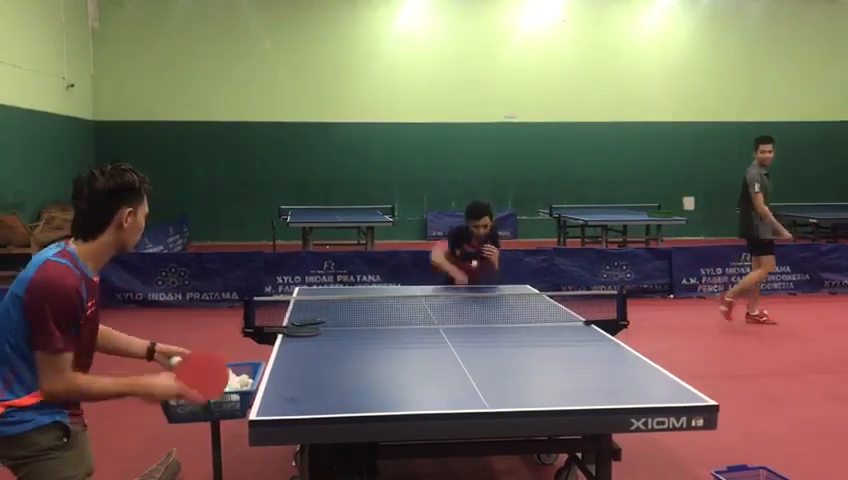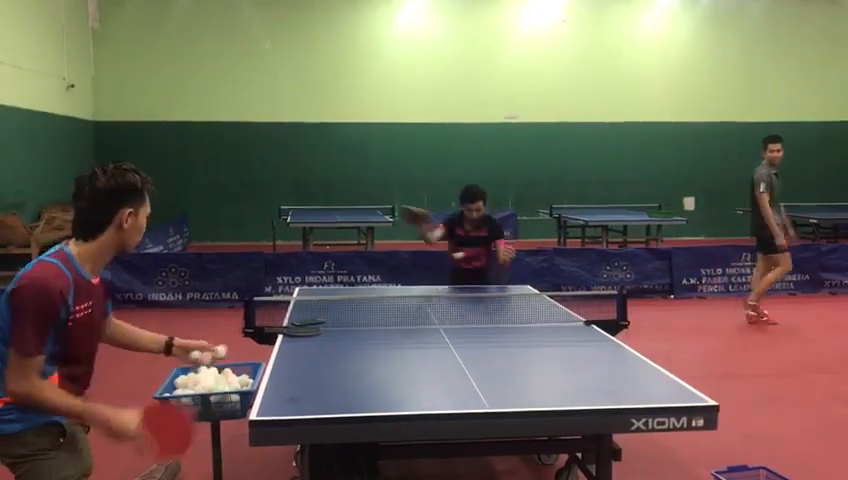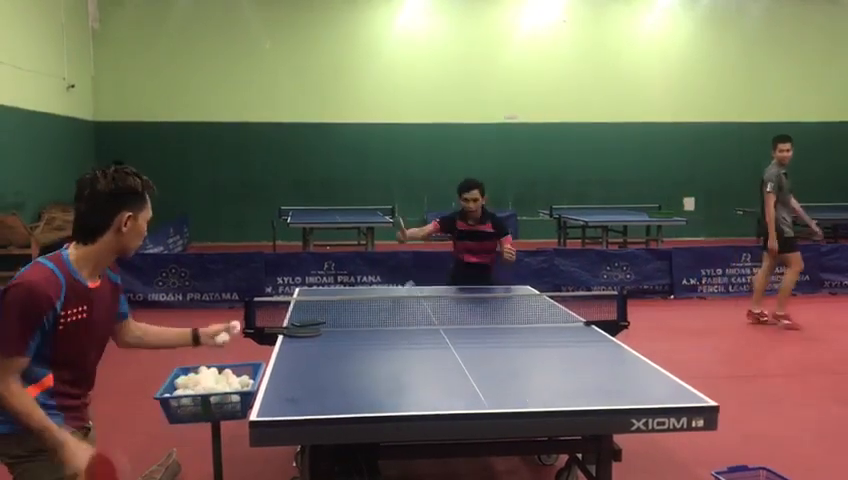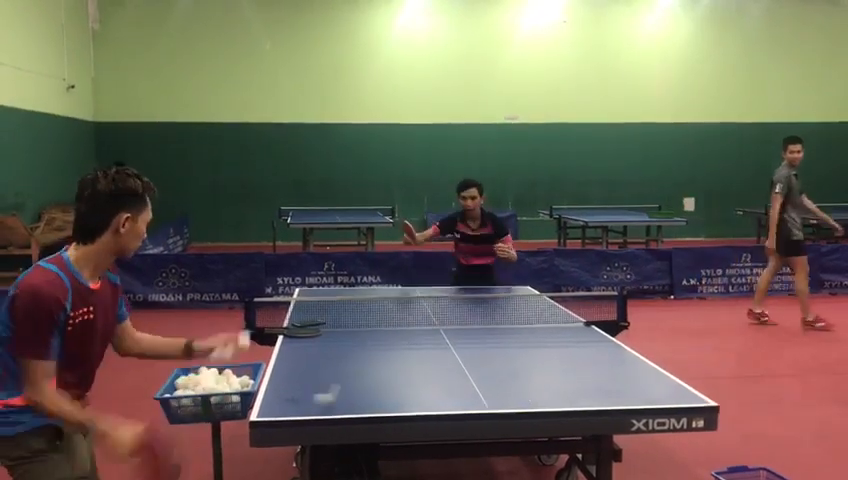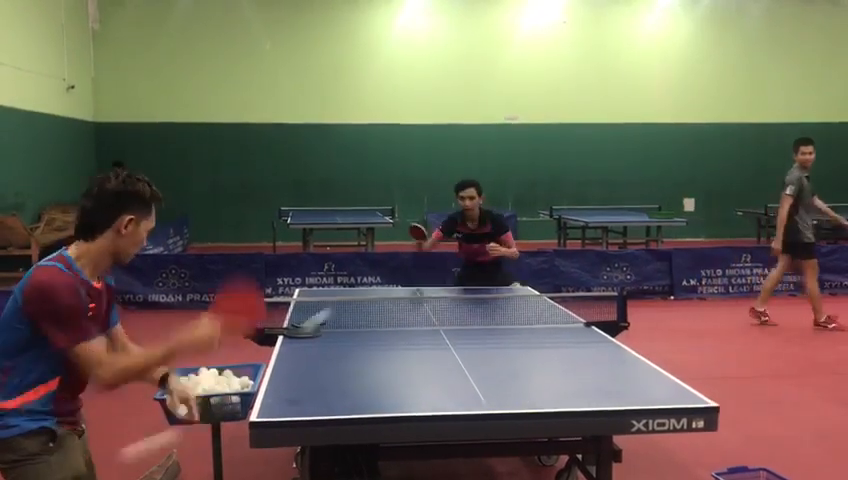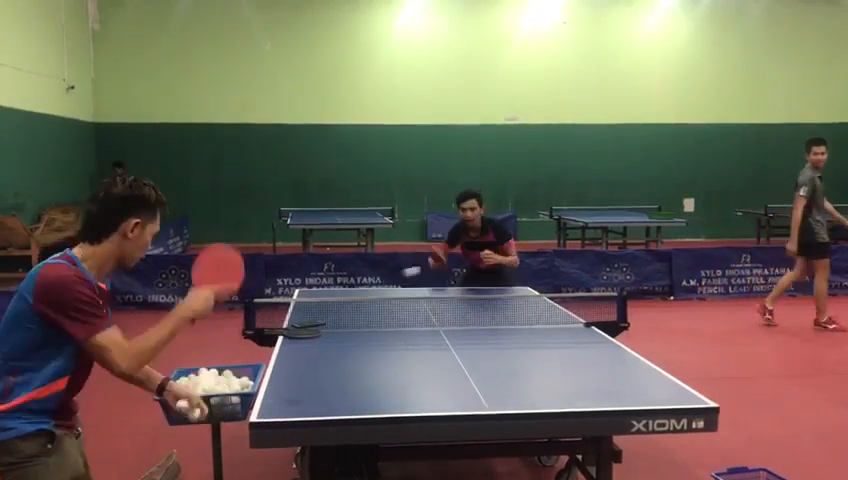
dt=0.1s
person 1, frame 1
left shoulder: (71, 265)
right shoulder: (57, 280)
right elbow: (56, 383)
left wrist: (152, 350)
right wrist: (142, 387)
left hip: (46, 419)
right hip: (35, 427)
person 1, frame 2
left shoulder: (96, 272)
right shoulder: (43, 284)
left elbow: (107, 327)
left wrist: (170, 344)
right wrist: (105, 417)
left hip: (63, 423)
right hip: (35, 428)
person 1, frame 3
left shoulder: (105, 276)
right shoulder: (36, 287)
left elbow: (126, 333)
left wrist: (197, 336)
right wrist: (63, 443)
left hip: (66, 420)
right hip: (35, 431)
person 1, frame 4
left shoulder: (104, 279)
right shoulder: (42, 290)
left elbow: (126, 340)
right elbow: (37, 392)
left wrist: (194, 348)
right wrist: (106, 428)
left hip: (65, 424)
right hip: (33, 429)
person 1, frame 5
left shoulder: (98, 280)
right shoulder: (51, 285)
left elbow: (118, 347)
right elbow: (107, 373)
left wrist: (165, 380)
right wrist: (184, 339)
left hip: (59, 423)
right hip: (29, 432)
person 1, frame 6
left shoulder: (90, 277)
right shoulder: (60, 280)
left elbow: (117, 351)
right elbow: (124, 362)
left wrist: (165, 386)
right wrist: (185, 312)
left hip: (50, 424)
right hip: (25, 433)
person 2, frame 1
left shoulder: (762, 173)
right shoulder: (754, 174)
right elbow: (760, 207)
left wrist: (774, 229)
right wrist: (781, 229)
left hip: (760, 230)
right hip: (757, 230)
left knee: (758, 269)
right knee: (767, 269)
left ankle: (753, 311)
right ankle: (729, 296)
person 2, frame 2
left shoulder: (772, 173)
right shoulder: (762, 174)
right elbow: (764, 207)
left wrist: (787, 227)
right wrist: (777, 234)
left hip: (770, 229)
right hip: (767, 230)
left knee: (763, 268)
right knee: (784, 266)
left ankle: (755, 310)
right ankle: (752, 301)
person 2, frame 3
left shoulder: (782, 173)
right shoulder: (772, 174)
left elbow: (791, 202)
right elbow: (769, 207)
left wrist: (810, 223)
right wrist: (772, 237)
left hip: (781, 229)
right hip: (778, 231)
left knee: (767, 268)
right knee: (796, 267)
left ankle: (755, 310)
right ankle: (780, 312)
person 2, frame 4
left shoulder: (793, 174)
right shoulder: (782, 175)
left elbow: (805, 202)
right elbow: (775, 208)
left wrist: (829, 221)
right wrist: (771, 237)
left hip: (789, 232)
right hip: (788, 233)
left knee: (771, 269)
right knee: (802, 272)
left ankle: (756, 309)
right ankle: (809, 317)
person 2, frame 5
left shoulder: (804, 176)
right shoulder: (794, 177)
left elbow: (816, 202)
right elbow: (784, 209)
right wrist: (778, 238)
left hip: (797, 234)
right hip: (799, 235)
left knee: (780, 270)
right knee: (811, 274)
left ankle: (759, 308)
right ankle: (820, 318)
person 2, frame 6
left shoulder: (816, 176)
right shoulder: (807, 178)
left elbow: (823, 204)
right elbow: (798, 210)
right wrist: (793, 240)
left hip: (813, 234)
right hip: (814, 235)
left knee: (798, 272)
right knee: (822, 274)
left ankle: (768, 304)
right ankle: (822, 319)
